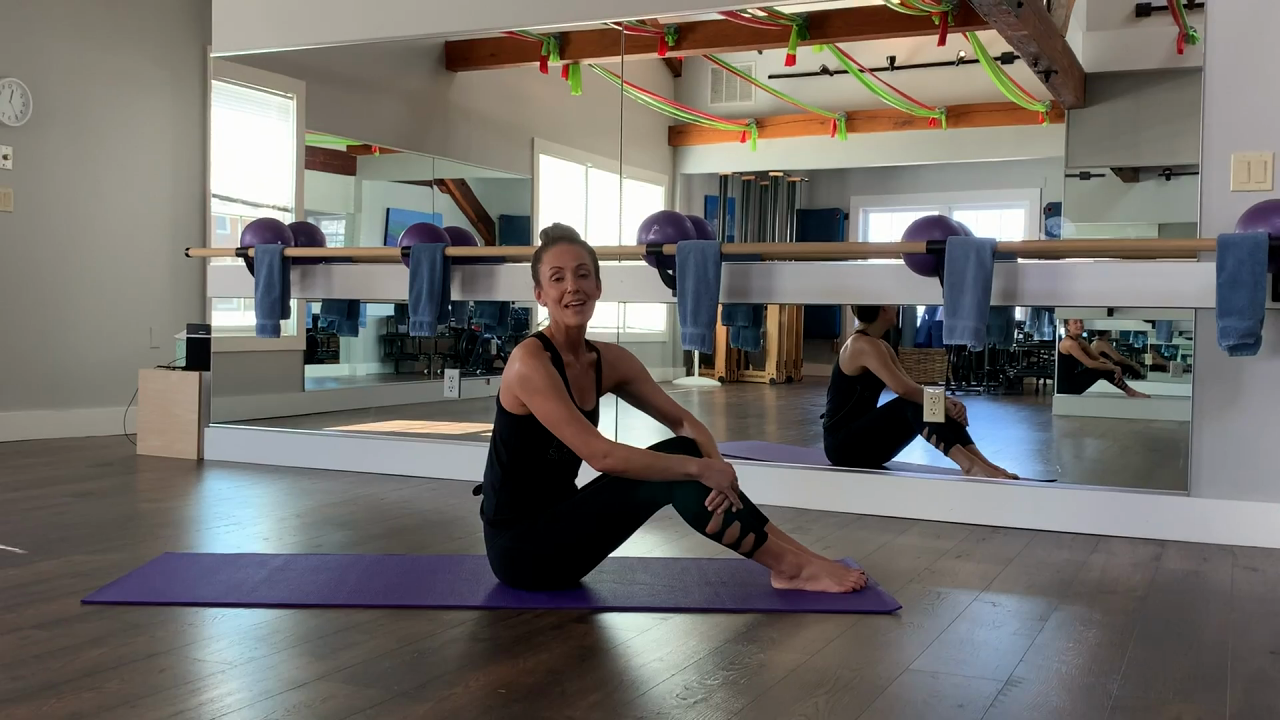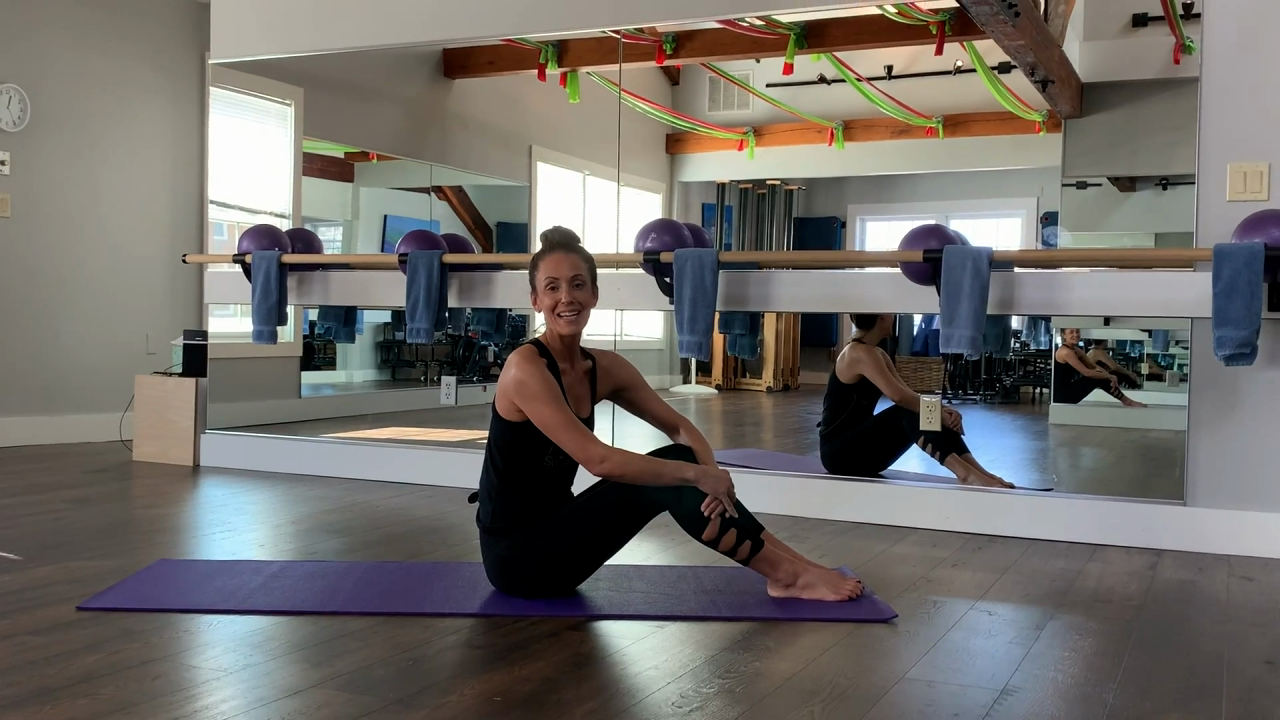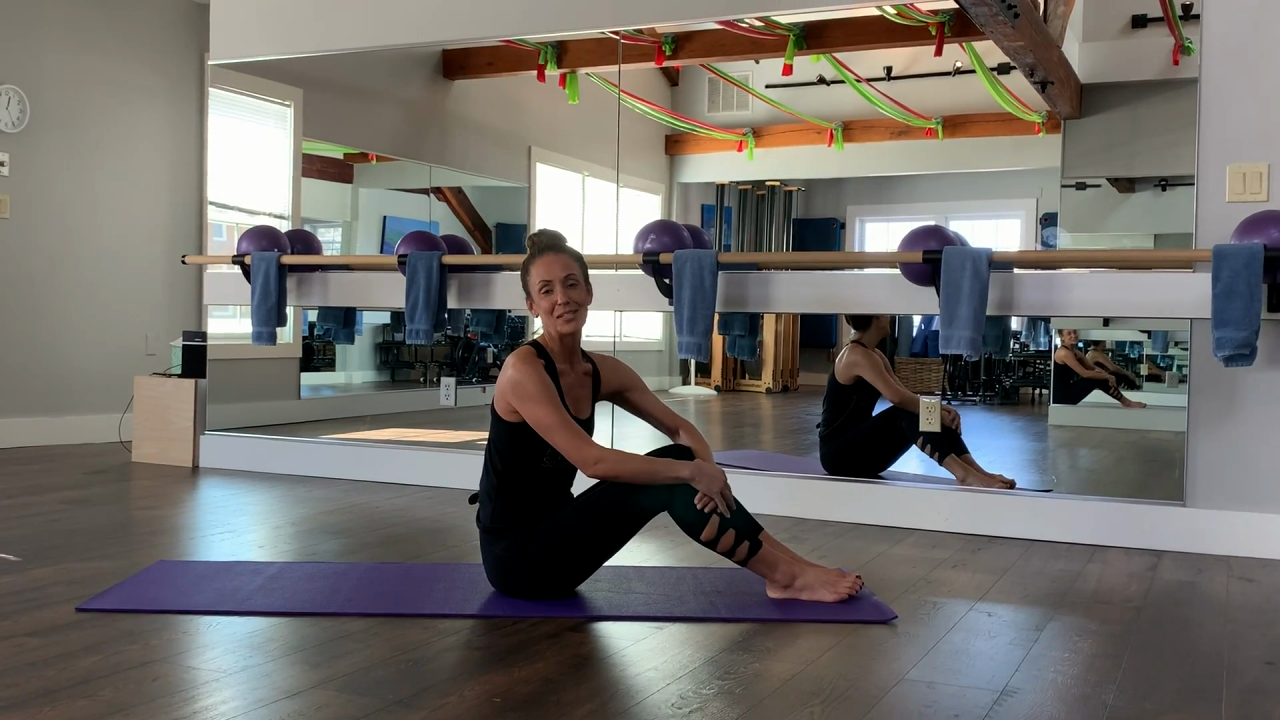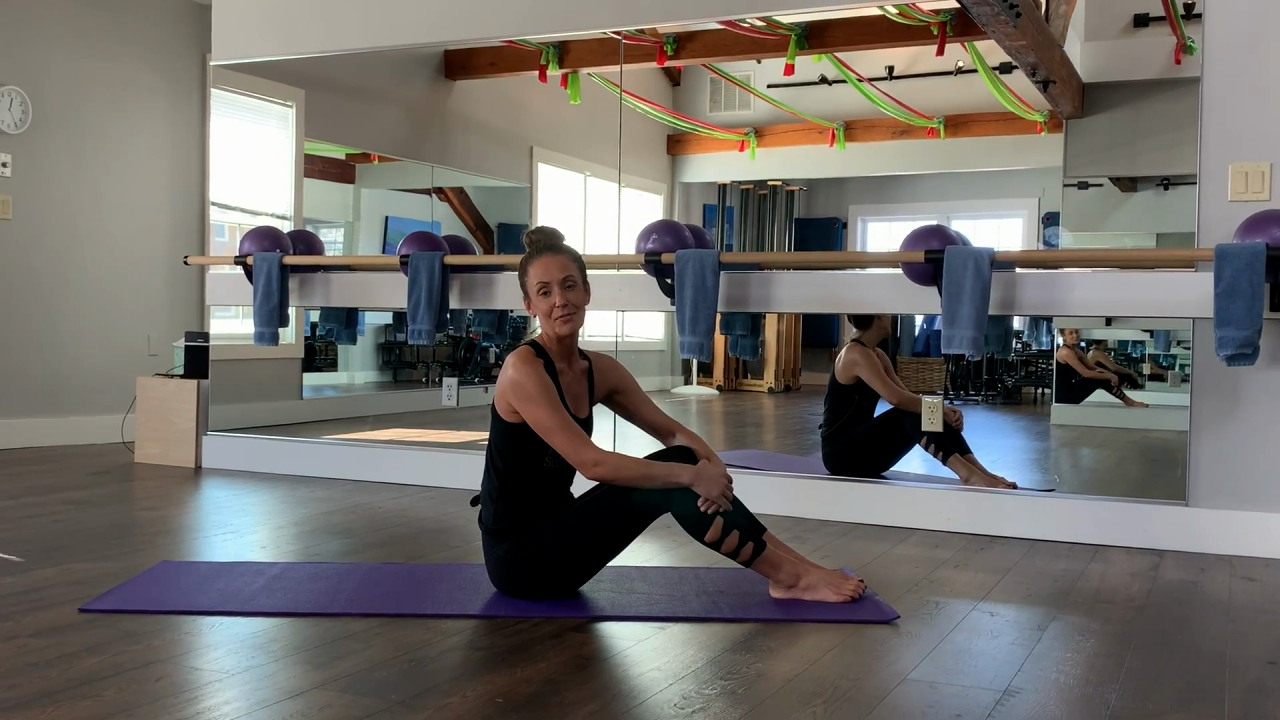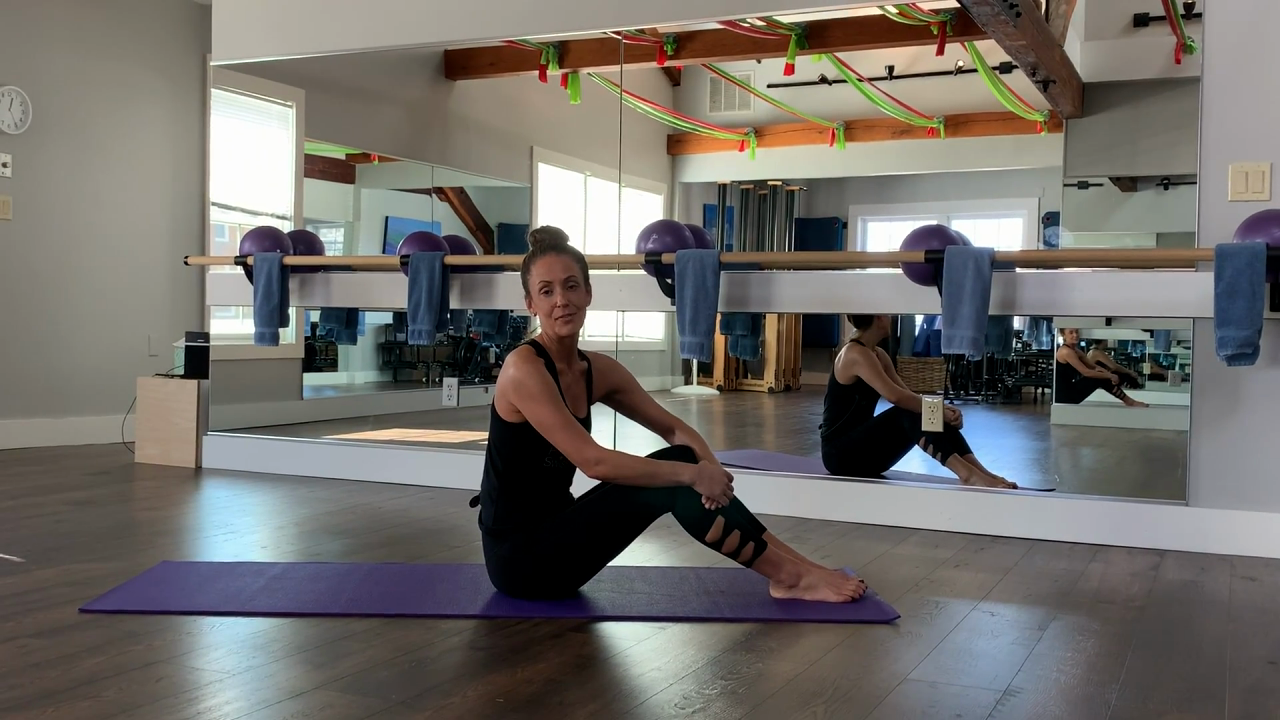
dt=0.5s
person 1, frame 1
left shoulder: (610, 360)
right shoulder: (530, 361)
left elbow: (681, 421)
right elbow: (602, 455)
left wrist: (714, 462)
right wrist: (700, 468)
left hip: (555, 524)
right hip: (521, 546)
left knee: (680, 456)
right knee: (674, 466)
left ankle: (791, 559)
right ankle: (793, 566)
person 1, frame 2
left shoulder: (604, 367)
right shoulder: (526, 368)
left elbow: (679, 427)
right elbow: (599, 460)
left wrist: (710, 472)
right wrist: (697, 476)
left hip: (552, 533)
right hip: (516, 554)
left knee: (678, 465)
right knee: (670, 478)
left ankle: (788, 568)
right ankle: (789, 575)
person 1, frame 3
left shoulder: (603, 371)
right shoulder: (524, 368)
left elbow: (678, 427)
right elbow: (593, 461)
left wrist: (705, 468)
right wrist: (689, 471)
left hip: (551, 530)
right hip: (517, 555)
left knee: (673, 468)
right knee: (670, 480)
left ankle: (790, 567)
right ankle: (787, 575)
person 1, frame 4
left shoulder: (598, 369)
right shoulder: (524, 369)
left elbow: (671, 432)
right elbow: (592, 463)
left wrist: (711, 464)
right wrist: (690, 476)
left hip: (552, 534)
right hip: (520, 556)
left knee: (680, 464)
right knee: (674, 481)
left ankle: (792, 568)
right ankle: (790, 575)
person 1, frame 5
left shoulder: (598, 370)
right shoulder: (524, 368)
left elbow: (673, 428)
right elbow: (594, 461)
left wrist: (708, 465)
right wrist: (691, 474)
left hip: (552, 532)
right hip: (519, 555)
left knee: (680, 464)
right knee: (676, 479)
left ankle: (791, 568)
right ankle: (791, 575)
person 2, frame 1
left shoulder: (880, 346)
right shoulder: (863, 345)
left elbow: (912, 386)
right elbow: (902, 388)
left wrist: (946, 402)
right wrist: (942, 404)
left hip: (866, 440)
right hip: (842, 444)
left knee: (919, 402)
right knee: (913, 405)
left ankle: (984, 464)
right ankle: (970, 465)
person 2, frame 2
left shoulder: (877, 354)
right shoulder: (860, 353)
left elbow: (909, 394)
right elbow: (899, 396)
left wrist: (941, 410)
right wrist: (938, 413)
left hip: (862, 448)
right hip: (838, 452)
left knee: (916, 411)
right knee: (908, 413)
left ankle: (978, 472)
right ankle: (967, 474)
person 2, frame 3
left shoulder: (875, 355)
right shoulder: (857, 355)
left elbow: (906, 395)
right elbow: (897, 397)
left wrist: (941, 409)
left hip: (861, 450)
right hip: (838, 453)
left knee: (919, 413)
right knee: (907, 414)
left ankle: (978, 472)
right ankle: (965, 475)
person 2, frame 4
left shoulder: (877, 355)
right shoulder: (857, 354)
left elbow: (907, 396)
right elbow: (897, 399)
left wrist: (942, 410)
right wrist: (941, 412)
left hip: (864, 450)
right hip: (840, 453)
left knee: (922, 413)
right knee: (911, 414)
left ankle: (981, 473)
right ankle: (969, 474)
person 2, frame 5
left shoulder: (878, 354)
right shoulder: (856, 354)
left elbow: (907, 394)
right elbow: (896, 396)
left wrist: (941, 409)
left hip: (863, 449)
right hip: (840, 452)
left knee: (919, 412)
right knee: (909, 414)
left ankle: (981, 473)
right ankle: (968, 474)
